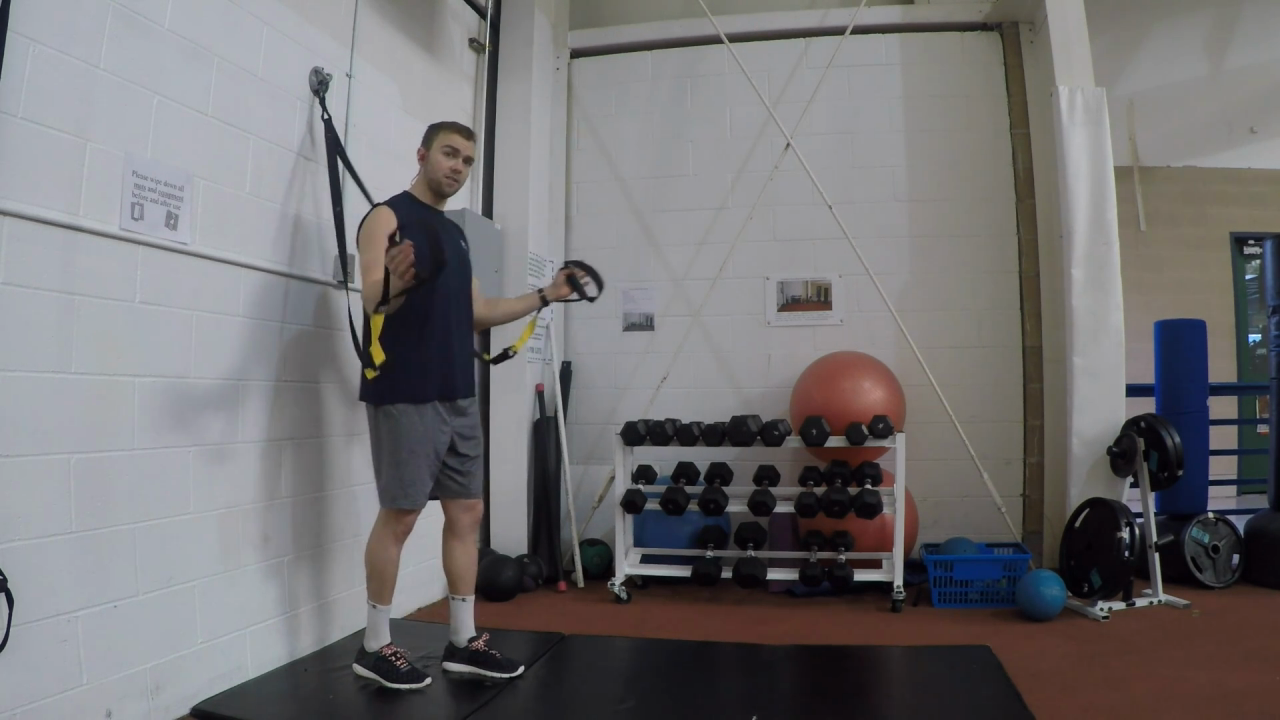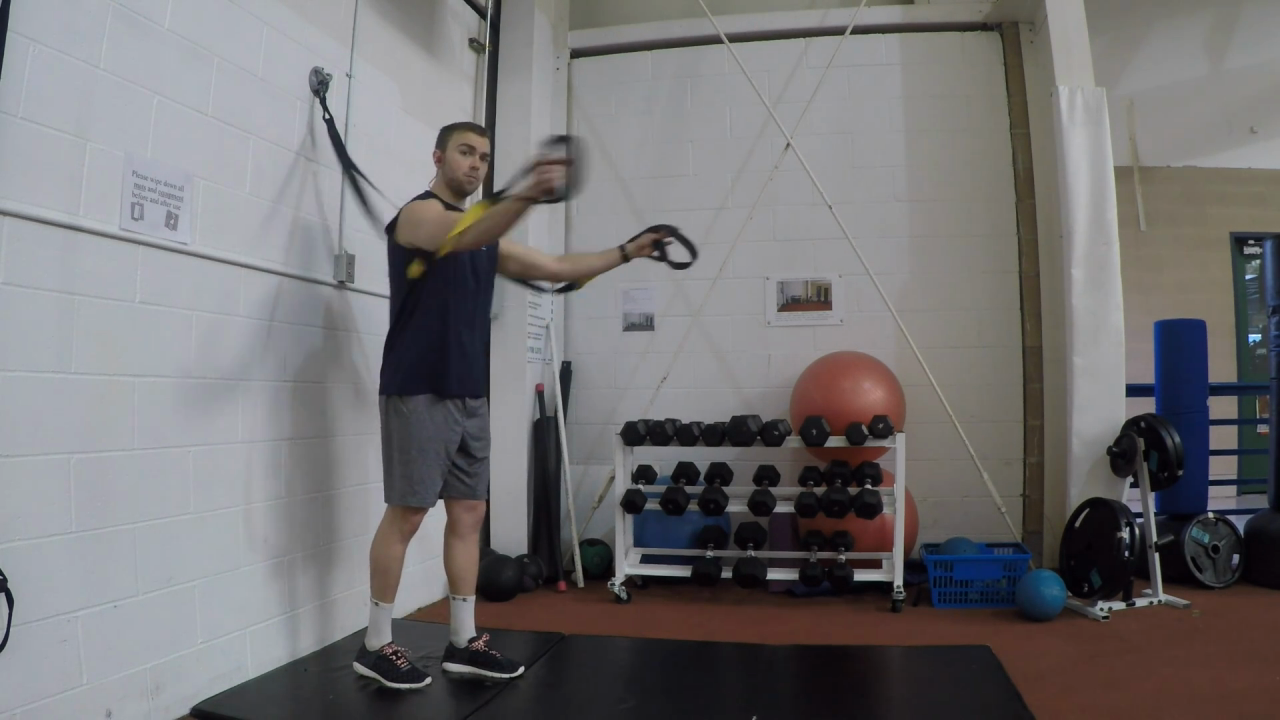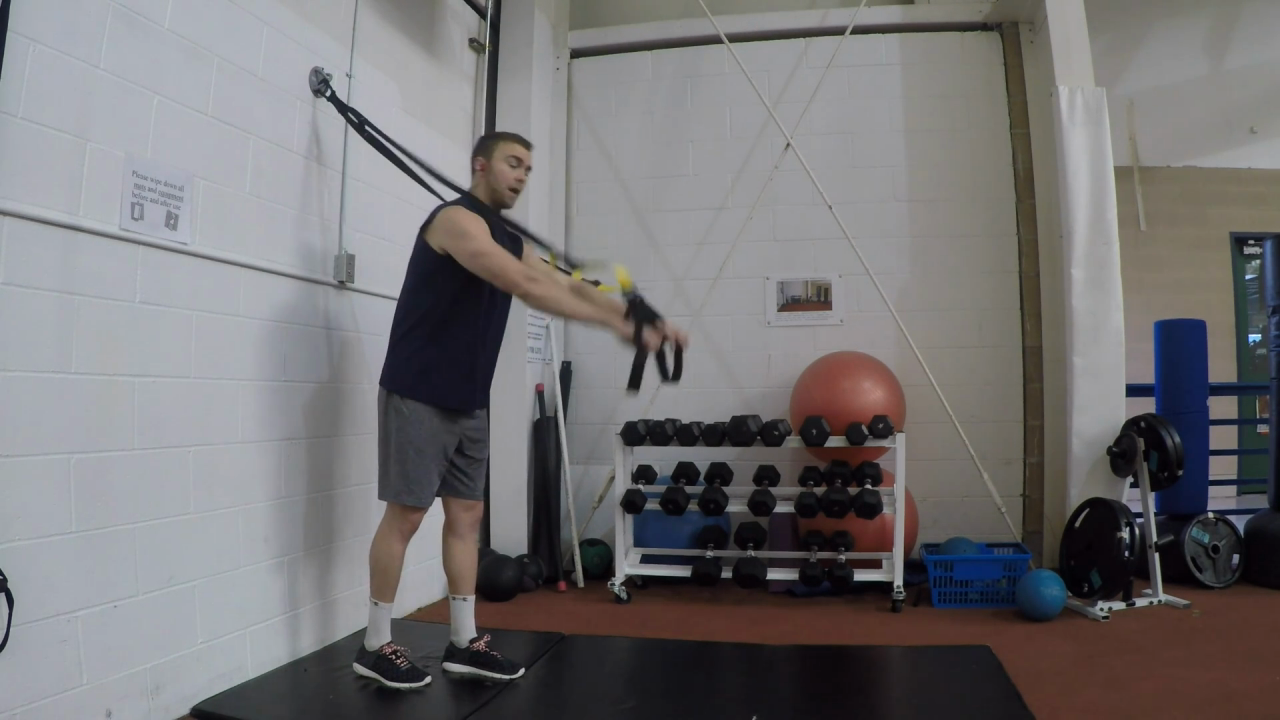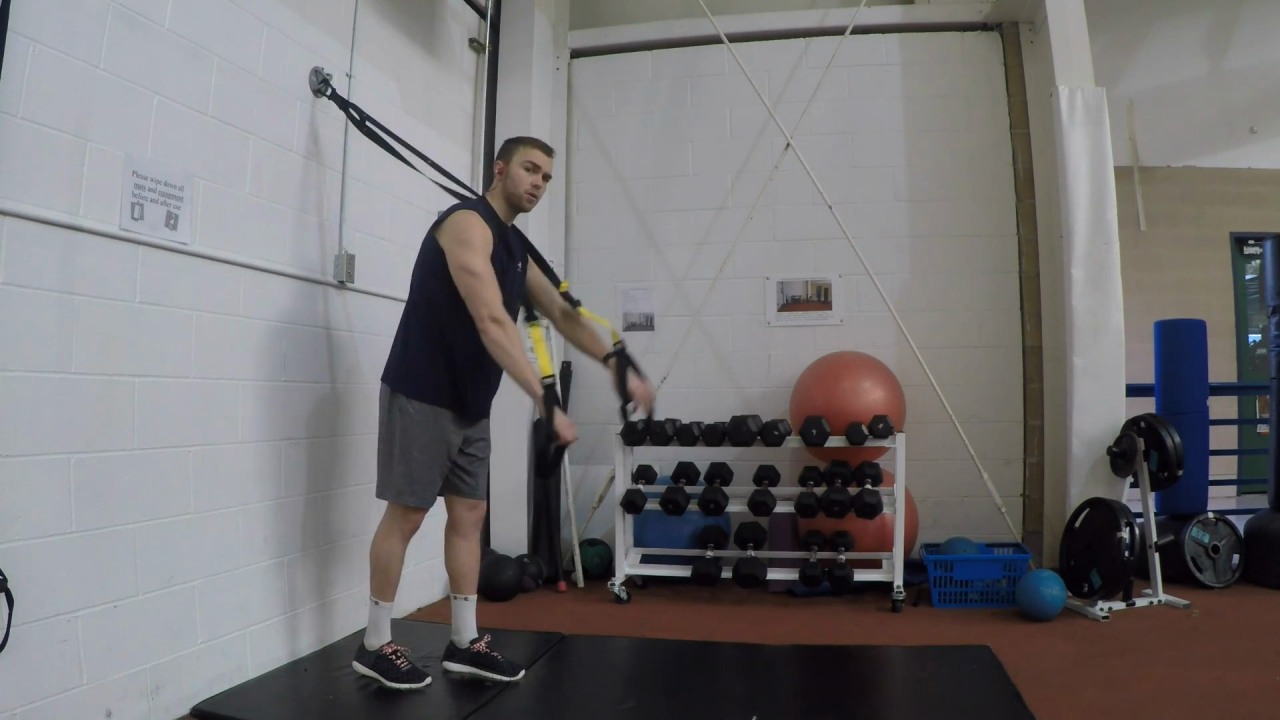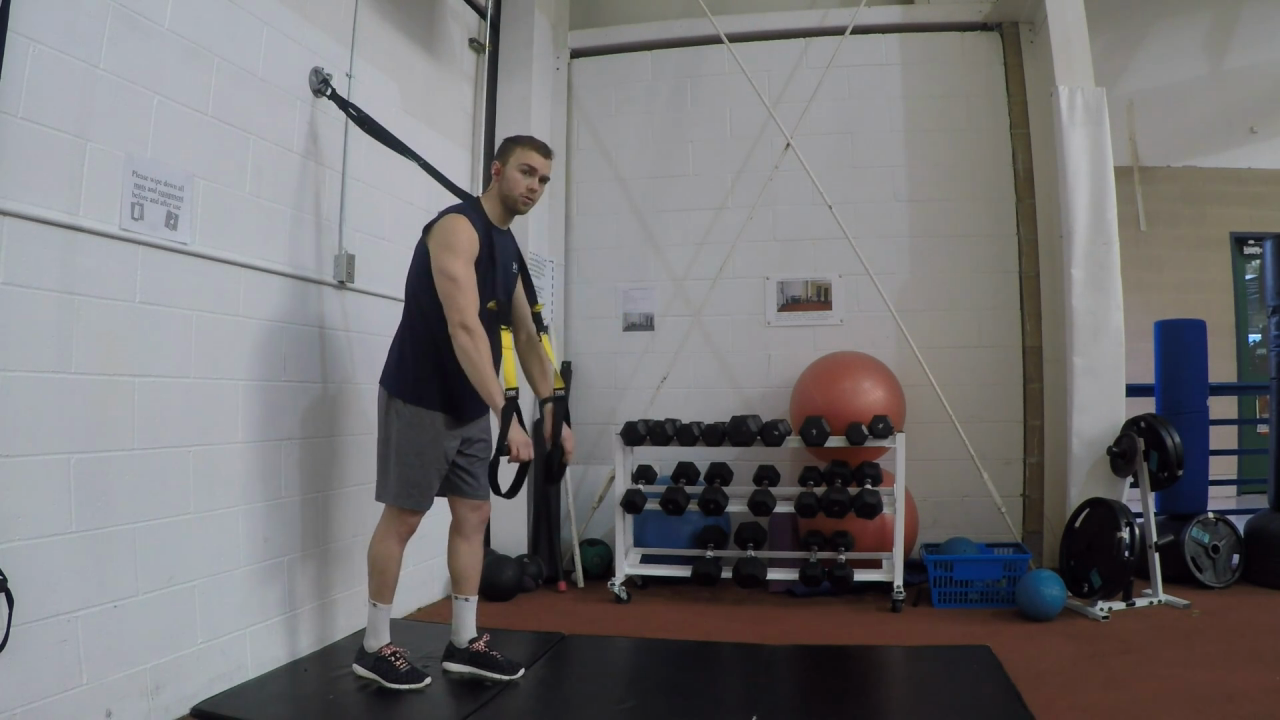
dt=0.4s
person 1, frame 1
left shoulder: (453, 233)
right shoulder: (388, 218)
left elbow: (474, 313)
right elbow: (374, 301)
left wrist: (545, 296)
right wrist: (397, 282)
left hip: (458, 396)
right hip: (404, 396)
left knee: (466, 515)
right knee: (399, 516)
left ankle: (464, 640)
right ankle: (375, 646)
person 1, frame 2
left shoulder: (484, 235)
right shoulder: (420, 213)
left elbow: (553, 268)
right elbow: (462, 237)
left wrist: (625, 252)
right wrist: (525, 196)
left hip: (468, 394)
right hip: (418, 392)
left knee: (468, 515)
right knee: (406, 513)
left ankle: (463, 641)
right ankle: (376, 644)
person 1, frame 3
left shoulder: (506, 239)
right shoulder: (455, 220)
left elbow: (566, 286)
right elbow: (530, 287)
left wrist: (636, 316)
right wrist: (619, 323)
left hip: (467, 398)
right hip: (419, 393)
left knee: (467, 513)
right knee: (405, 513)
left ankle: (464, 641)
right ankle: (376, 645)
person 1, frame 4
left shoulder: (515, 246)
right shoulder: (466, 224)
left elbow: (563, 315)
right elbow: (493, 322)
left wrist: (618, 366)
right wrist: (546, 401)
left hip: (468, 401)
right hip: (421, 394)
left knee: (469, 514)
right knee: (405, 513)
left ankle: (464, 641)
right ankle: (375, 644)
person 1, frame 5
left shoulder: (508, 246)
right shoulder: (457, 228)
left elbow: (527, 337)
right elbow: (464, 328)
left wrist: (553, 410)
right wrist: (507, 414)
left hip: (467, 404)
right hip: (420, 397)
left knee: (474, 514)
right knee: (403, 516)
left ankle: (464, 642)
right ankle: (375, 645)
